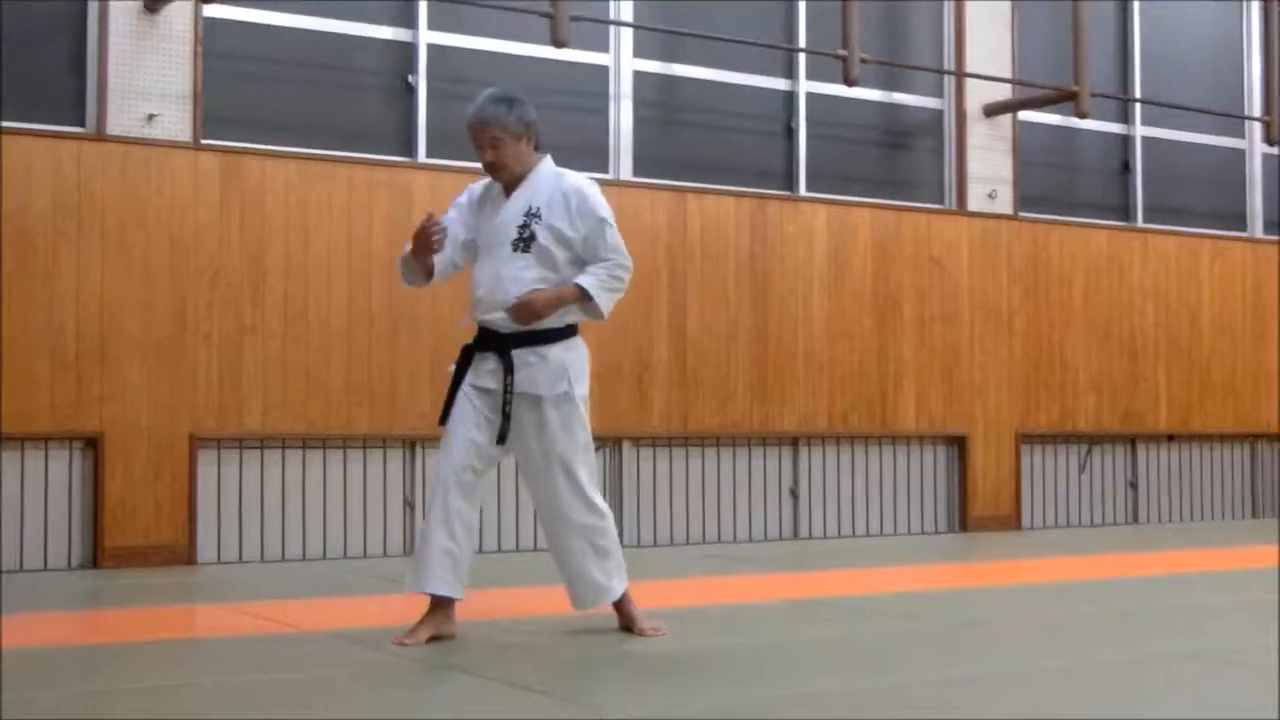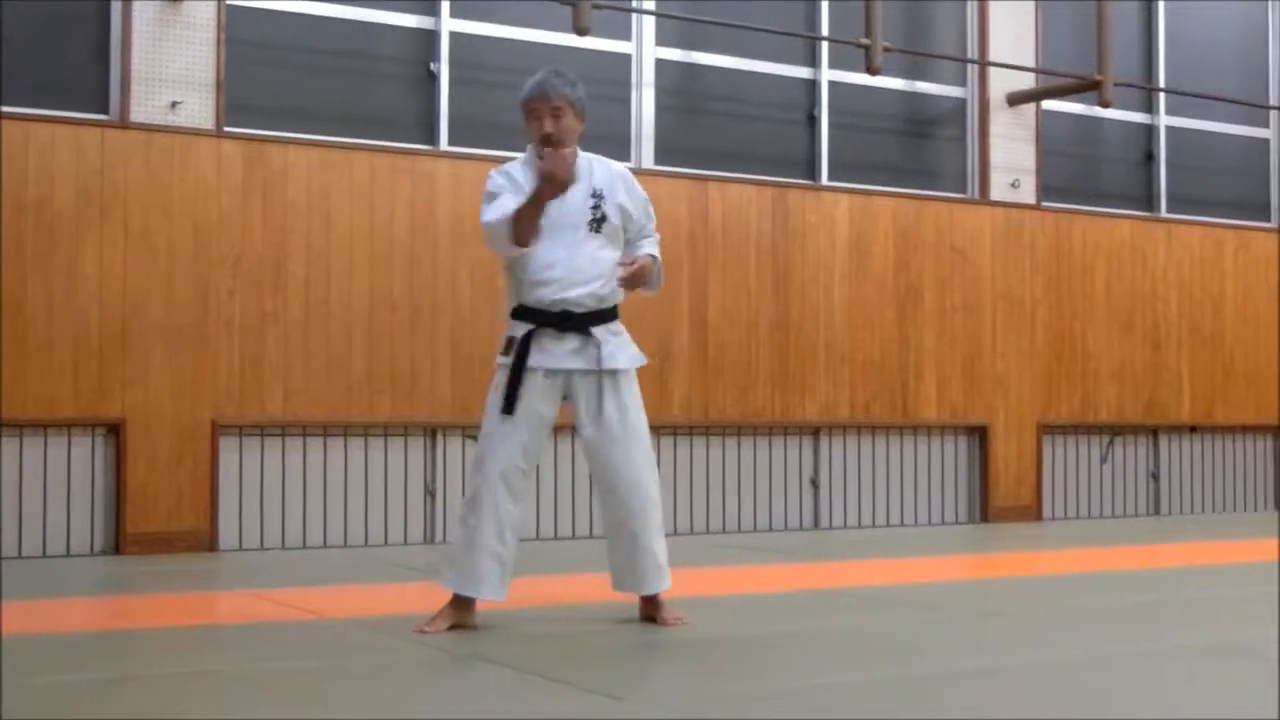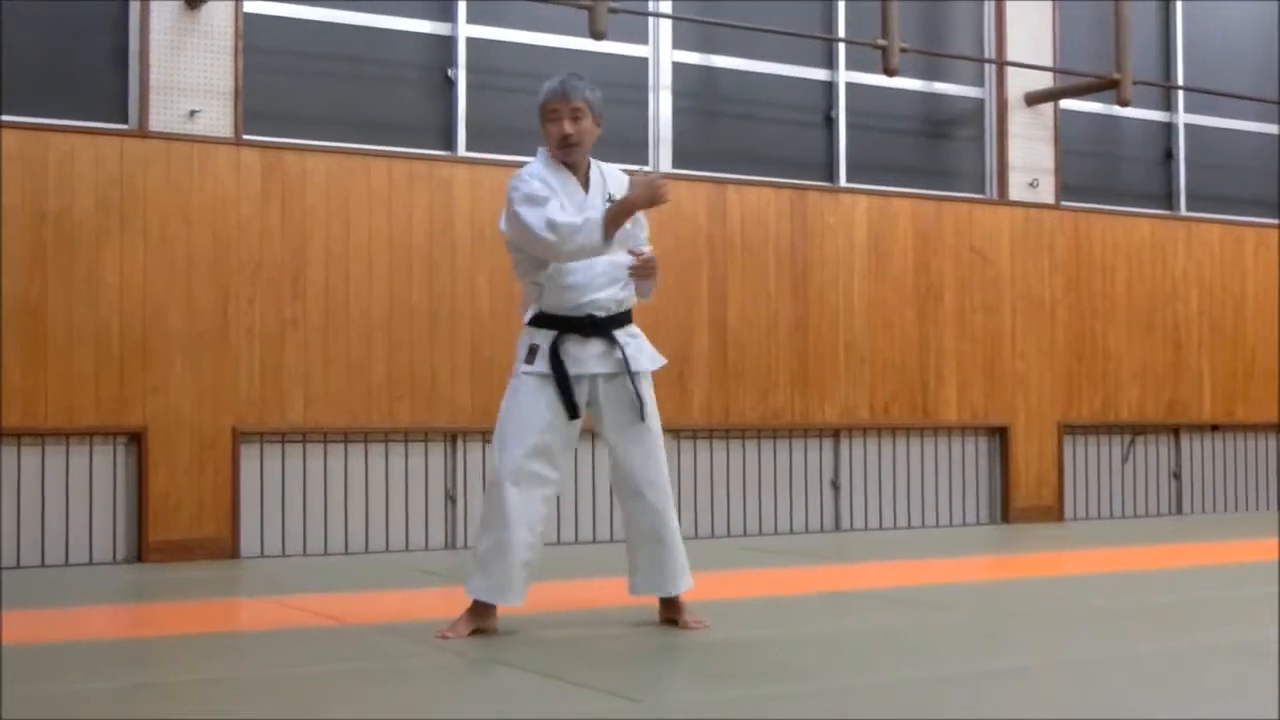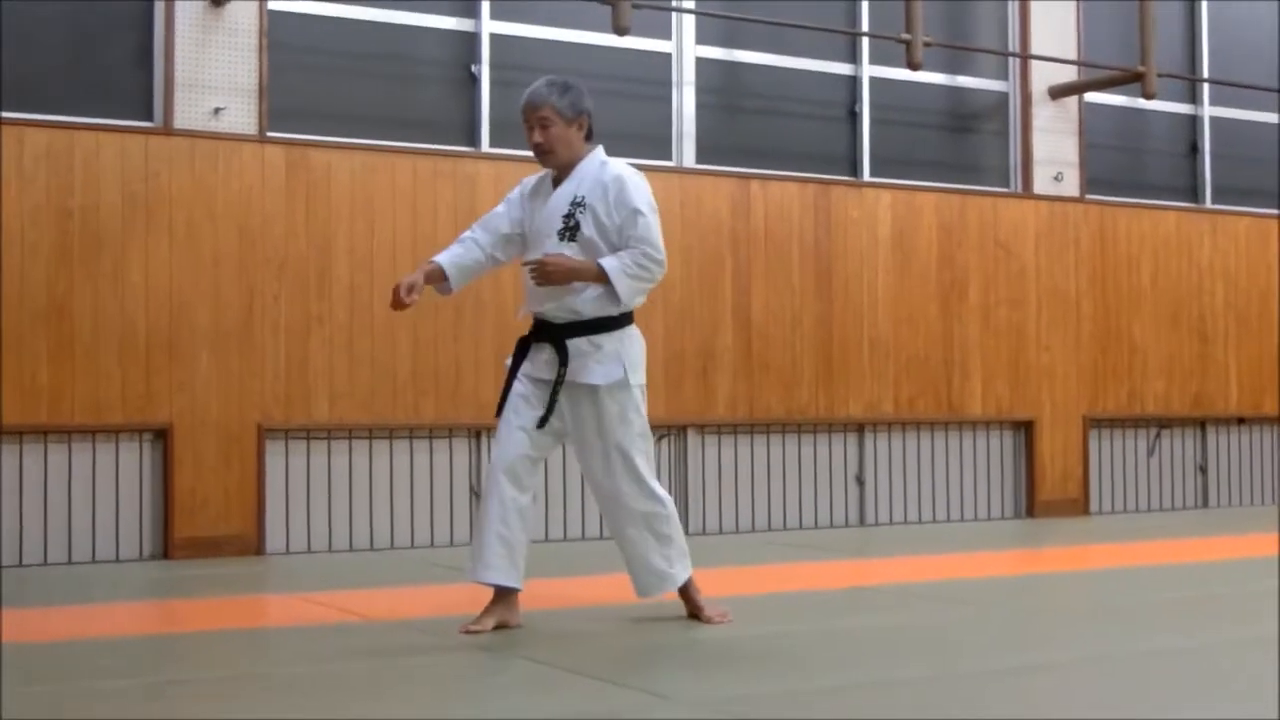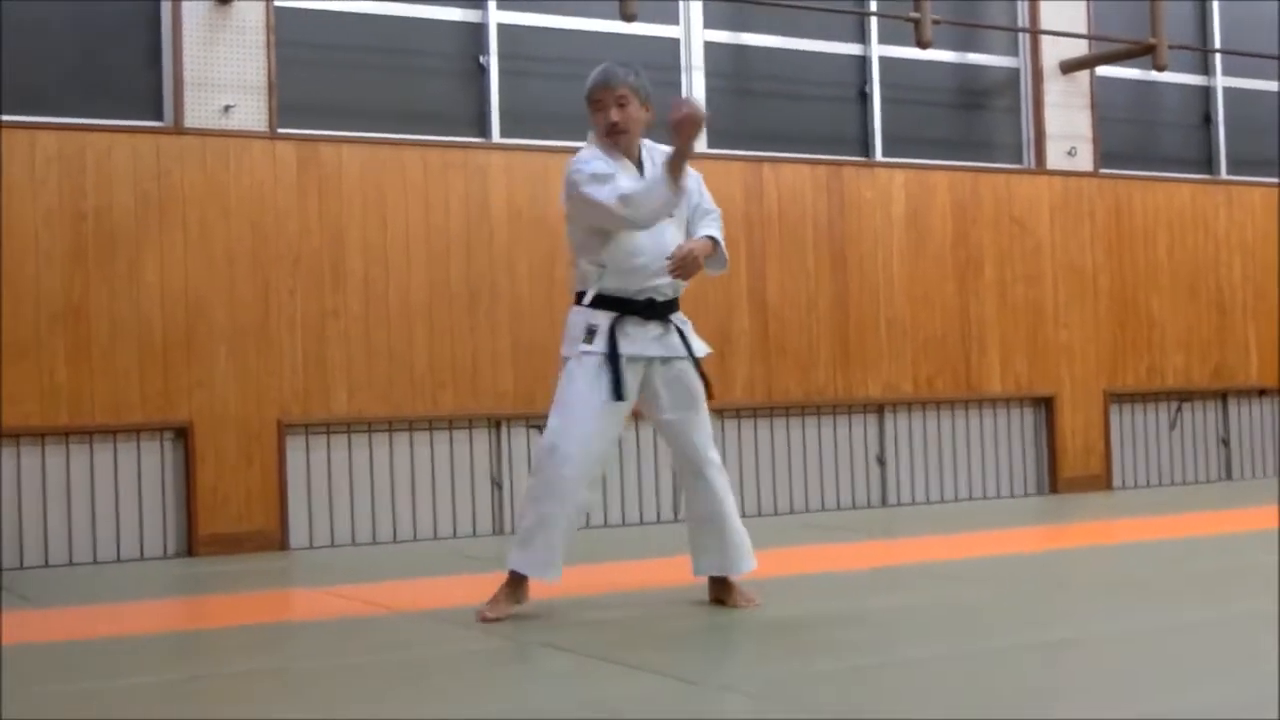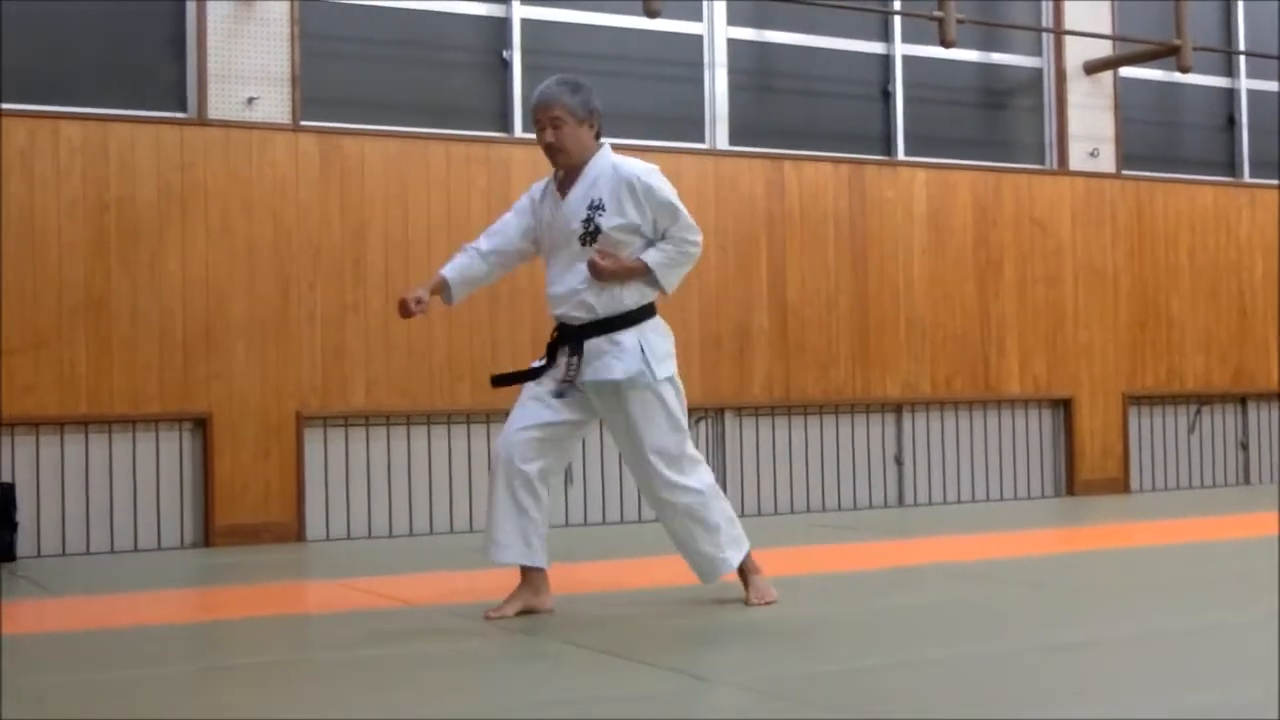
dt=0.5s
person 1, frame 1
left shoulder: (574, 192)
right shoulder: (476, 200)
left elbow: (615, 269)
right elbow: (434, 267)
left wrist: (556, 297)
right wrist: (419, 251)
left hip: (549, 363)
right hip: (487, 361)
left knee: (566, 490)
right knee: (453, 476)
left ankle: (622, 602)
right ankle: (441, 609)
person 1, frame 2
left shoulder: (615, 177)
right shoulder: (513, 178)
left elbow: (646, 237)
right elbow: (506, 241)
left wrist: (645, 266)
right wrist: (542, 195)
left hip: (602, 344)
right hip: (534, 345)
left knee: (630, 472)
right knee: (499, 468)
left ankle: (651, 595)
right ankle: (464, 601)
person 1, frame 3
left shoulder: (617, 181)
right shoulder: (529, 182)
right elbow: (565, 241)
left wrist: (646, 264)
right wrist: (631, 206)
left hip: (618, 348)
right hip: (551, 351)
left knee: (646, 478)
right knee: (519, 473)
left ankle: (670, 598)
right ankle: (485, 605)
person 1, frame 4
left shoulder: (620, 182)
right shoulder: (531, 192)
left elbow: (650, 261)
right elbow: (480, 243)
left wrist: (578, 270)
right wrist: (424, 274)
left hip: (603, 352)
right hip: (544, 352)
left knee: (625, 479)
right knee: (509, 466)
left ankle: (686, 588)
right ankle: (504, 598)
person 1, frame 5
left shoulder: (663, 160)
right shoulder: (586, 169)
left elbow: (707, 220)
right elbow: (640, 209)
left wrist: (702, 247)
right wrist: (683, 148)
left hip: (664, 331)
right hip: (602, 333)
left knee: (700, 457)
right knee: (569, 454)
left ankle: (722, 577)
right ankle: (519, 580)
person 1, frame 6
left shoulder: (633, 178)
right shoulder: (543, 198)
left elbow: (685, 241)
right elbow: (490, 250)
left wrist: (629, 270)
right wrist: (431, 290)
left hip: (631, 350)
right hip: (570, 354)
left knee: (669, 467)
right knee: (517, 454)
left ankle: (744, 567)
right ankle: (534, 584)
